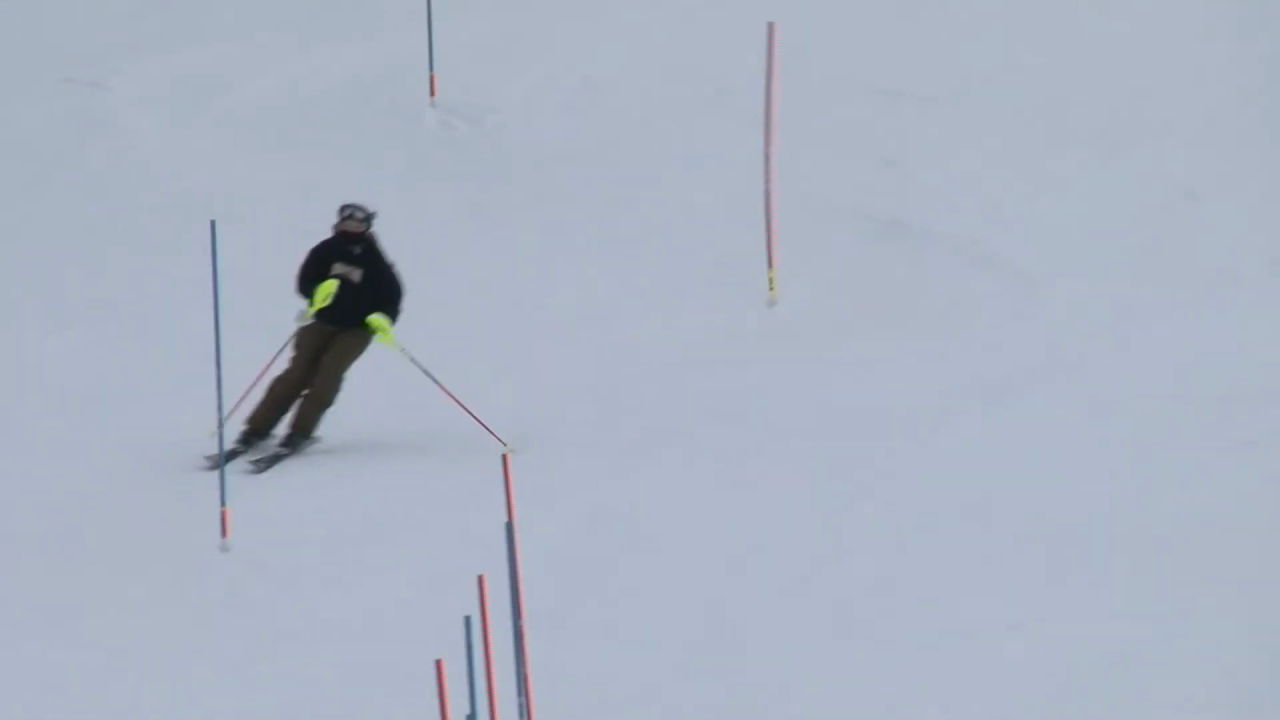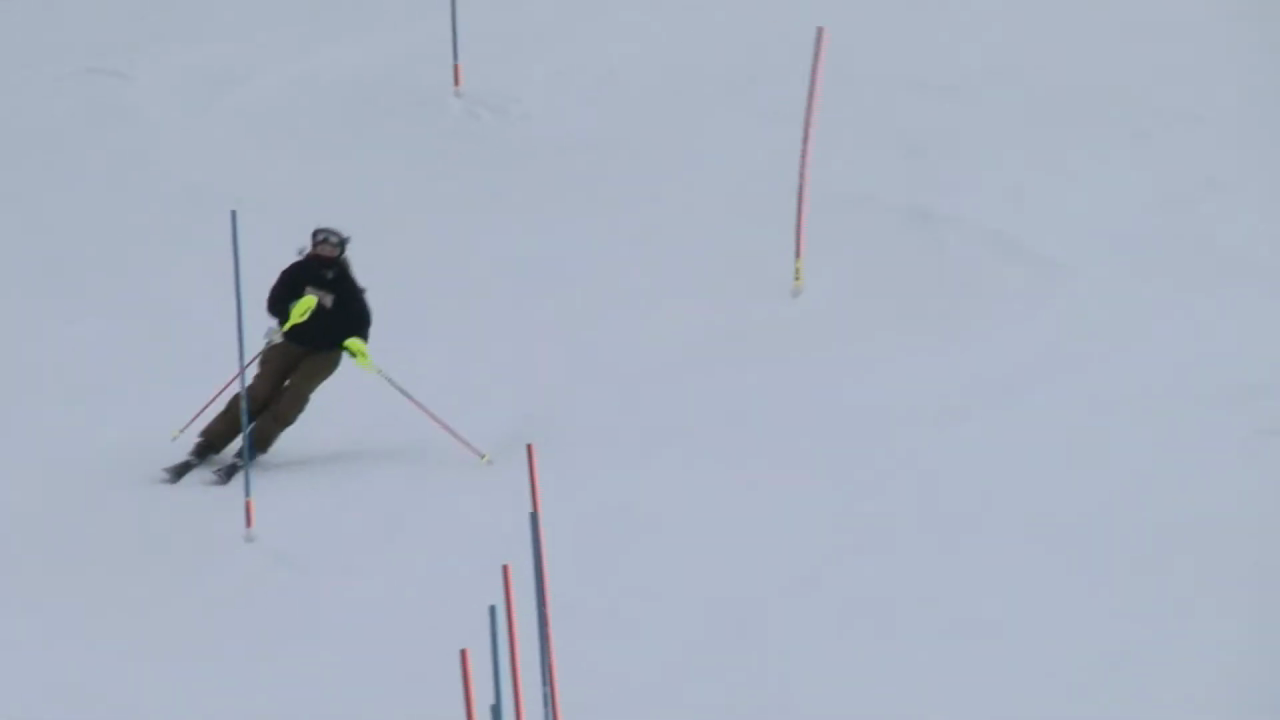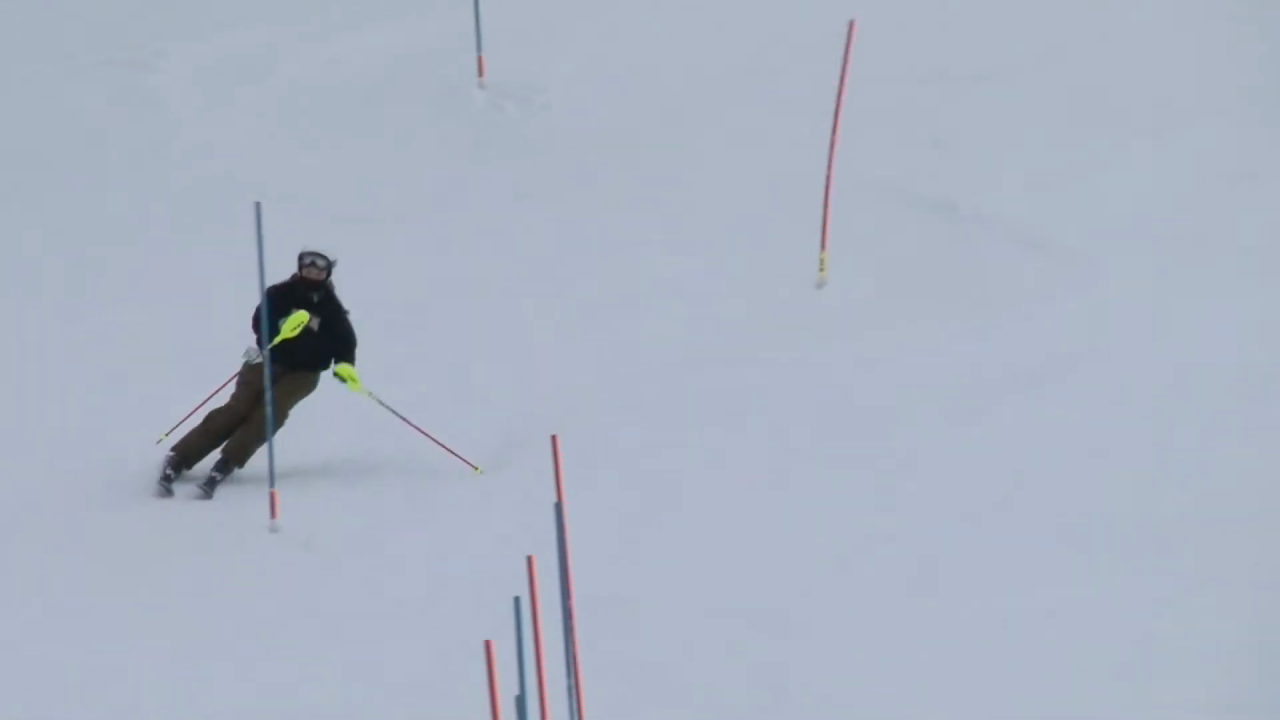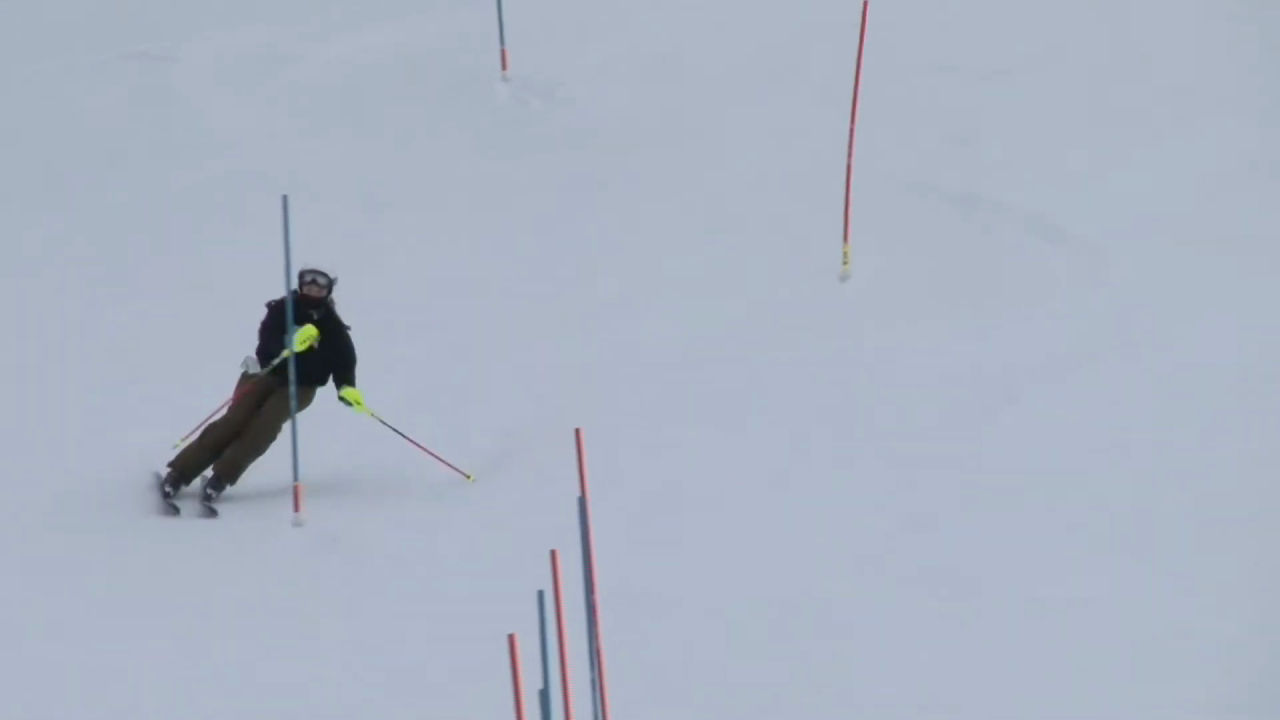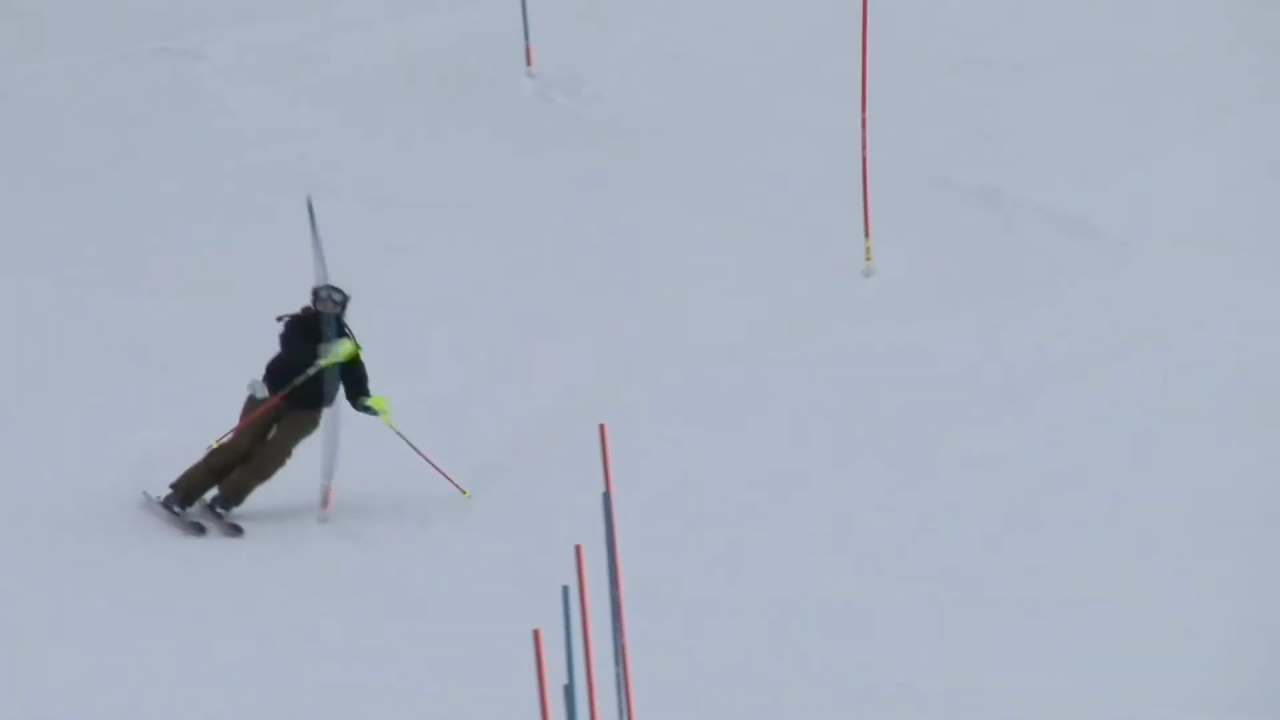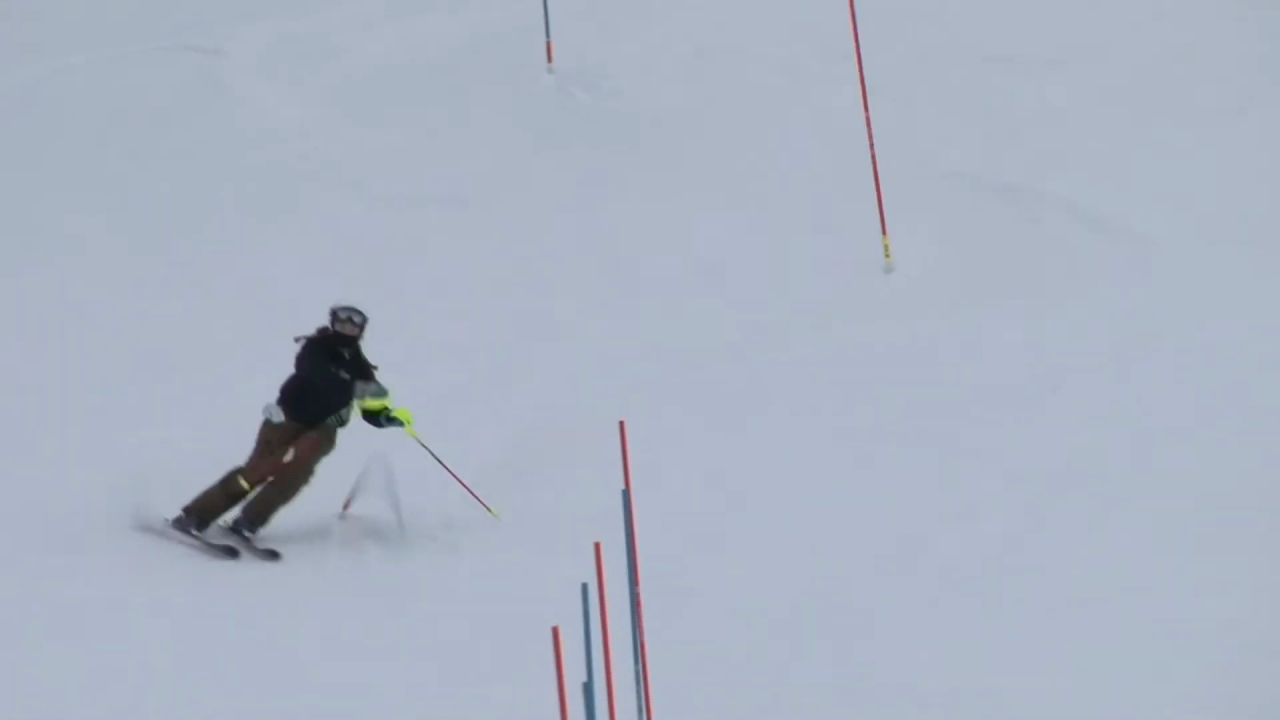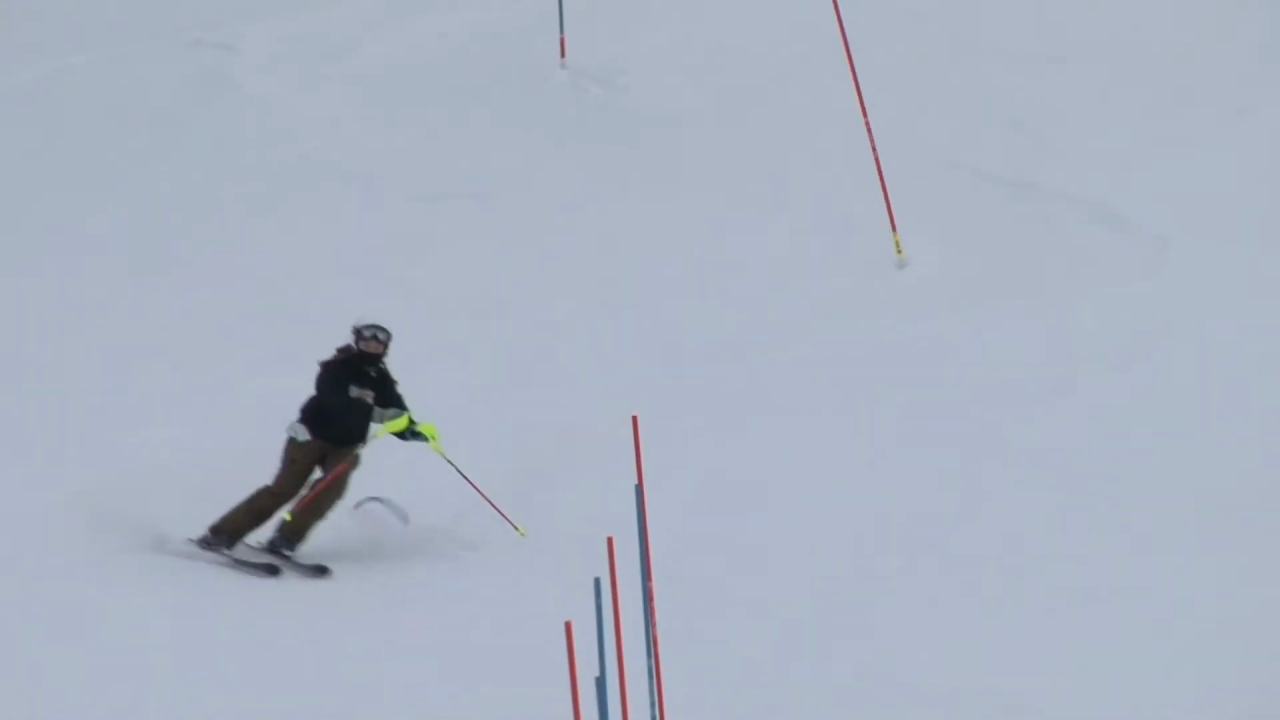
dt=0.1s
person 1, frame 1
left shoulder: (376, 262)
right shoulder: (325, 251)
left elbow: (391, 295)
right elbow: (305, 283)
left wrist: (383, 319)
right wrist: (318, 292)
left hip: (357, 327)
right hip: (322, 322)
left knee: (331, 369)
right knee: (298, 372)
left ankle: (299, 433)
right ankle: (255, 431)
person 1, frame 2
left shoulder: (347, 287)
right shoulder: (298, 272)
left elbow: (359, 319)
right elbow: (275, 304)
left wrist: (356, 342)
right wrist: (293, 309)
left hip: (324, 353)
right hip: (290, 343)
left knee: (296, 393)
right knee: (260, 392)
left ankle: (251, 448)
right ankle: (204, 447)
person 1, frame 3
left shoulder: (332, 310)
right shoulder: (282, 293)
left elbow: (344, 343)
right elbow: (260, 323)
left wrist: (345, 367)
right wrist: (283, 325)
left hip: (305, 372)
right hip: (270, 360)
left knee: (275, 409)
right knee: (238, 408)
left ankle: (226, 465)
right ankle: (179, 459)
person 1, frame 4
left shoulder: (332, 326)
right shoulder: (283, 310)
left elbow: (343, 363)
right elbow: (268, 337)
left wrist: (346, 388)
right wrist: (291, 339)
left hip: (301, 387)
right hip: (267, 374)
left knee: (267, 424)
right knee: (234, 422)
left ankle: (220, 479)
right ankle: (178, 474)
person 1, frame 5
left shoulder: (343, 343)
right shoulder: (298, 325)
left elbow: (355, 380)
right elbow: (294, 351)
left wrist: (366, 401)
right wrist: (328, 353)
left hip: (306, 408)
right hip: (273, 394)
left knee: (279, 447)
right knee: (242, 444)
left ankle: (226, 499)
right ankle: (182, 494)
person 1, frame 6
left shoulder: (359, 365)
right shoulder: (316, 348)
left elbow: (373, 408)
right elbow: (319, 378)
left wrist: (391, 415)
right wrist: (357, 389)
left hip: (322, 429)
right hip: (288, 416)
left knee: (302, 468)
right knee: (258, 469)
left ankle: (249, 521)
right ankle: (194, 516)
person 1, frame 7
left shoulder: (382, 382)
right shoulder: (338, 369)
left elbow: (398, 423)
right elbow: (338, 403)
left wrist: (416, 430)
right wrist: (375, 414)
left hip: (345, 446)
right hip: (311, 435)
left knee: (335, 483)
right knee: (284, 489)
left ankle: (284, 540)
right ankle: (221, 535)
